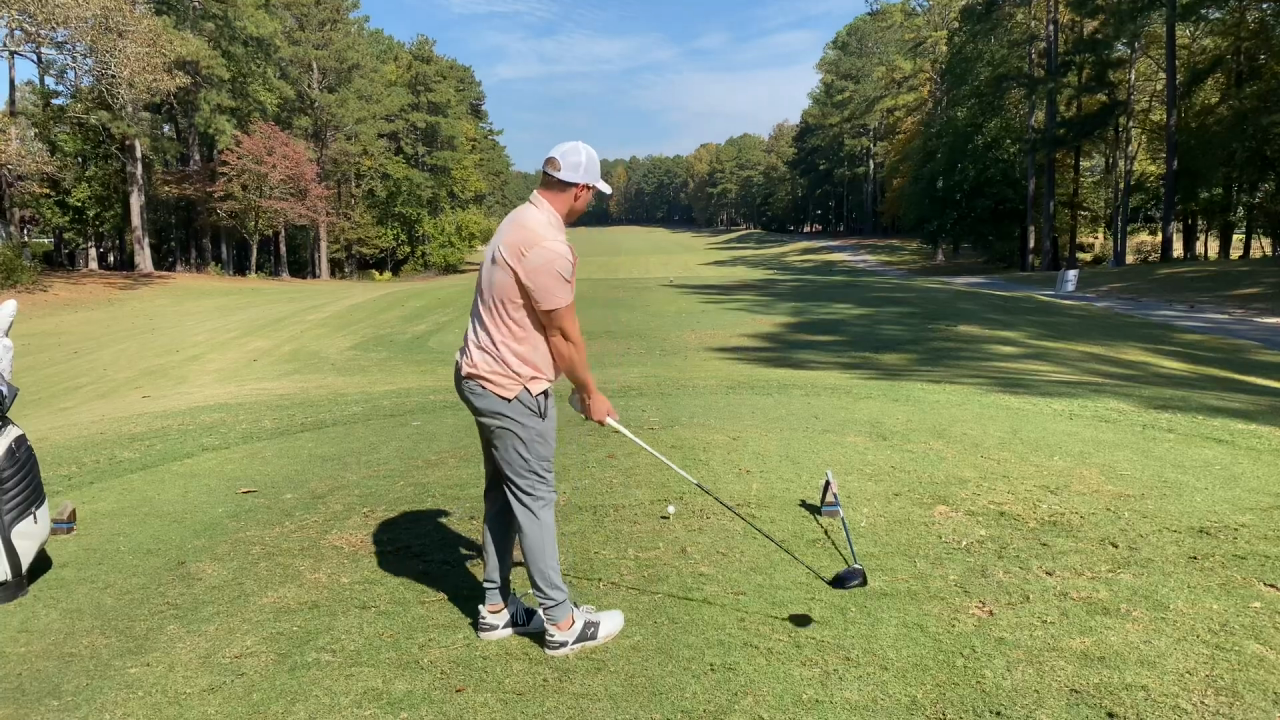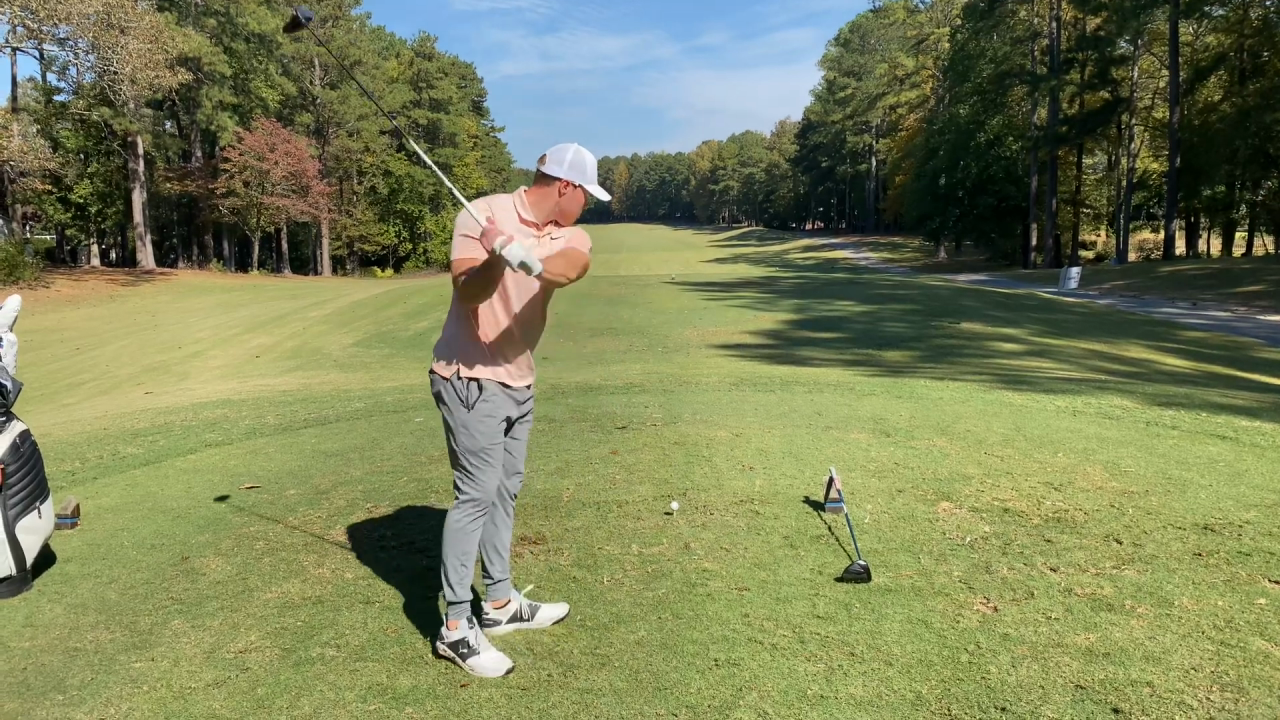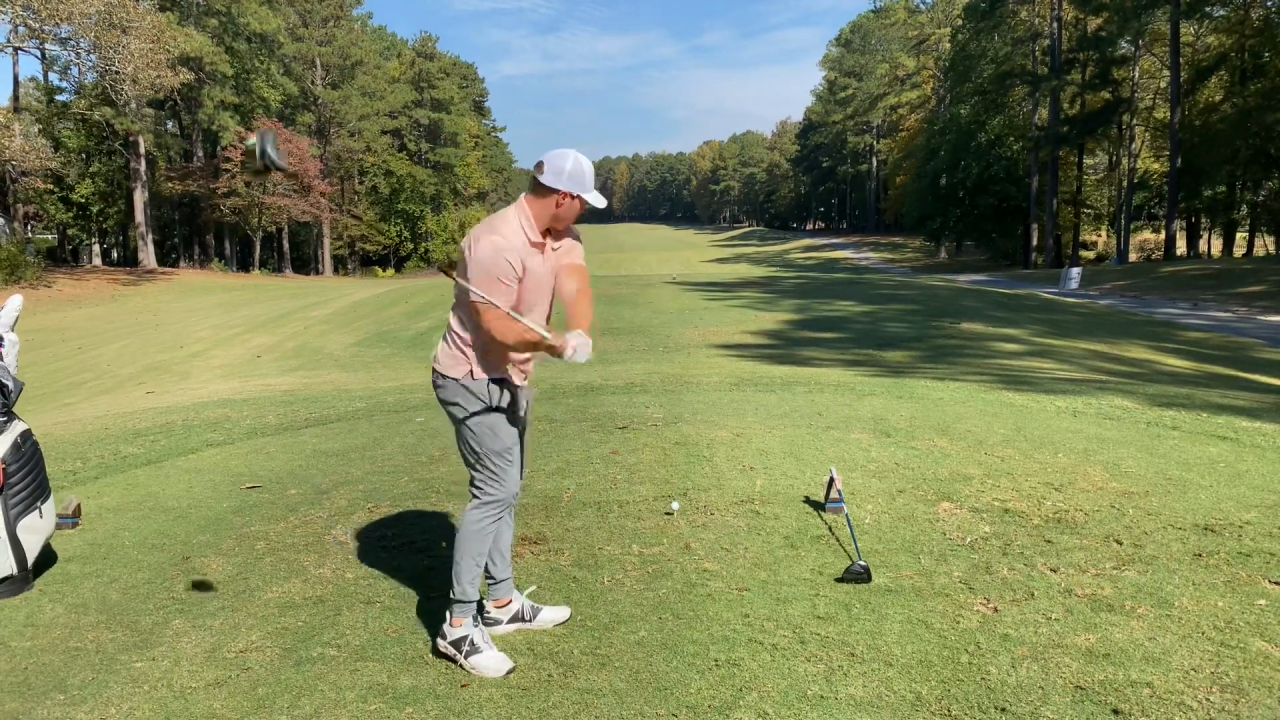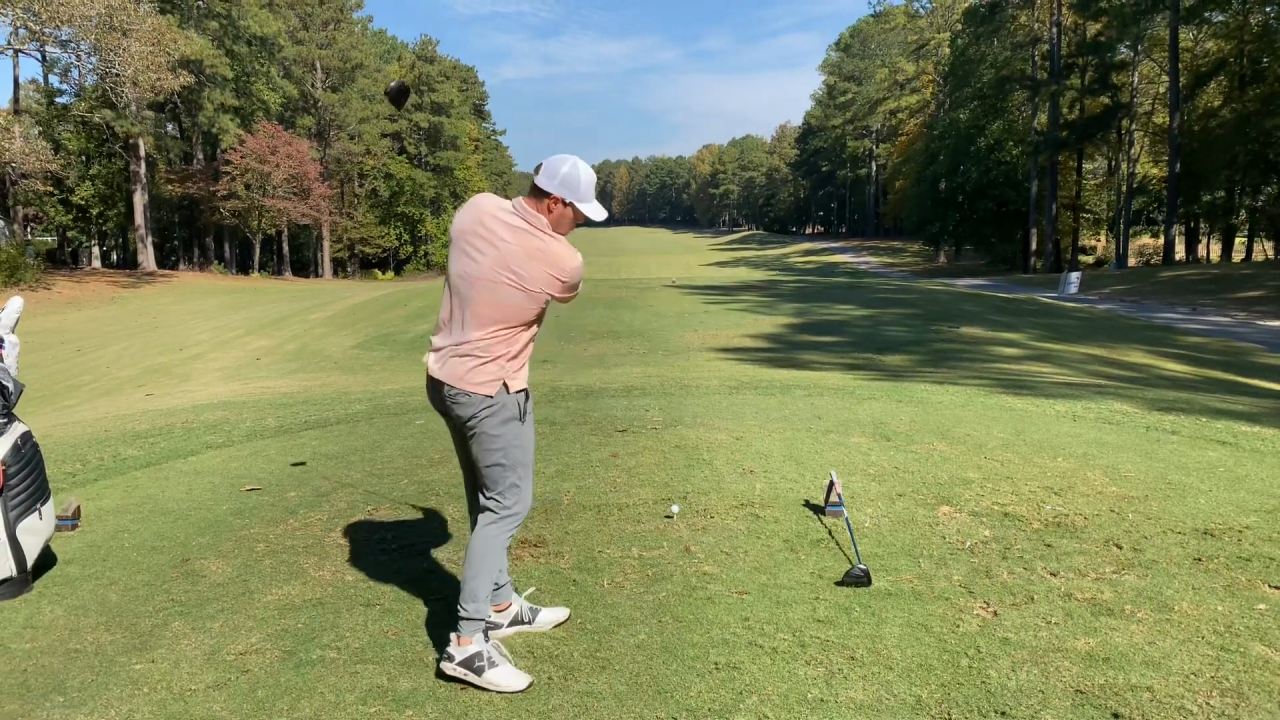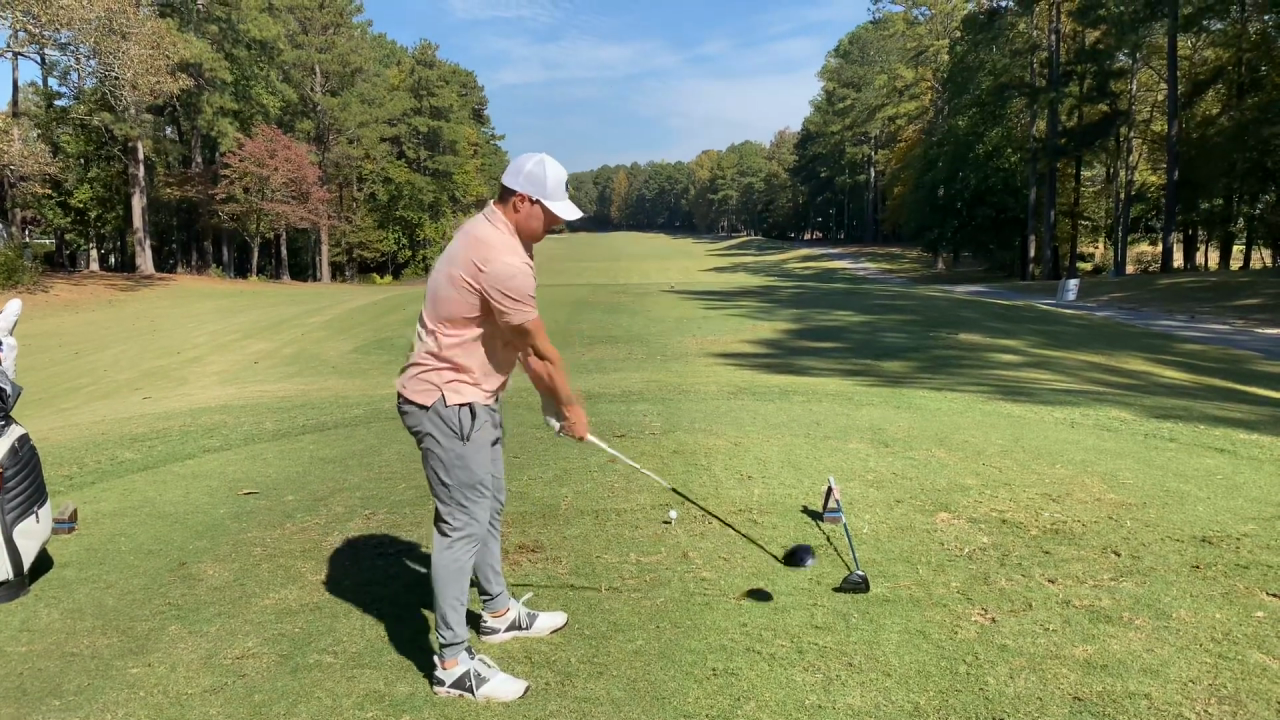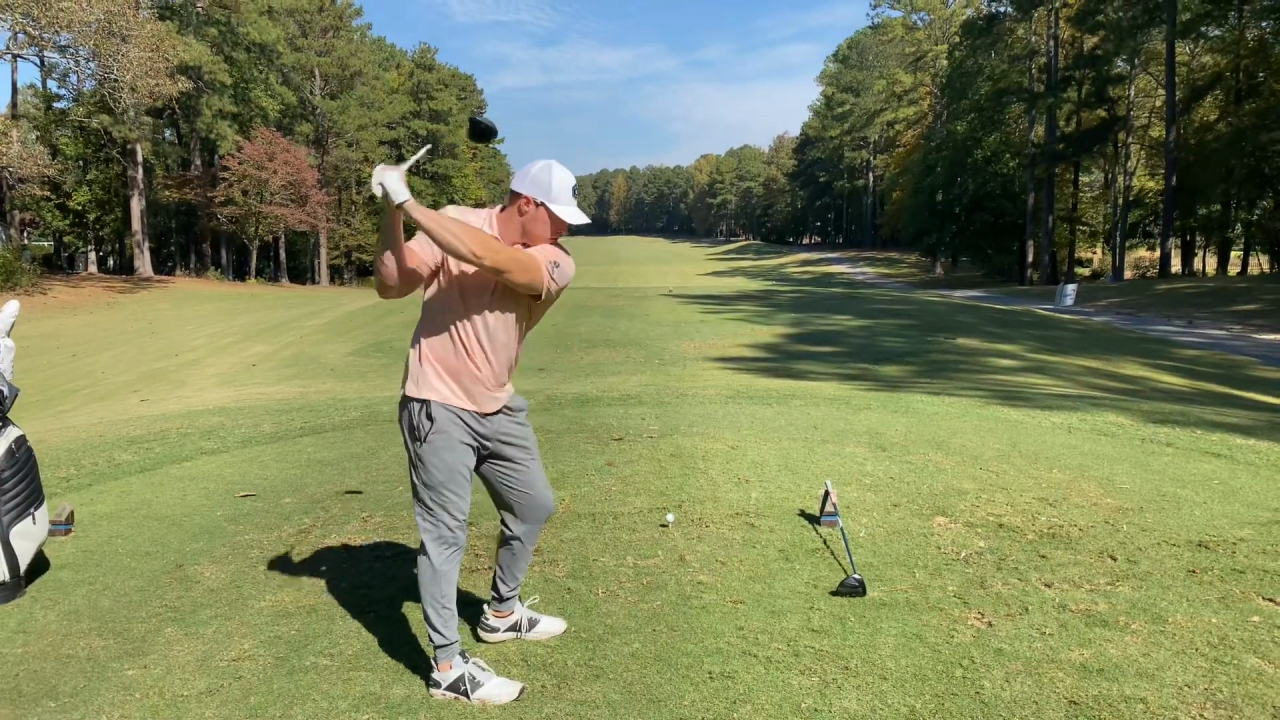
dt=0.5s
person 1, frame 1
left shoulder: (525, 221)
right shoulder: (546, 245)
right elbow: (563, 334)
left wrist: (574, 380)
right wrist: (592, 393)
left hip: (485, 375)
right hip: (511, 387)
left knee: (504, 494)
right knee: (533, 500)
left ankle: (497, 609)
right ankle: (561, 623)
person 1, frame 2
left shoulder: (572, 236)
right shoulder: (484, 215)
left elbow: (571, 268)
right elbow: (467, 289)
left wrist: (527, 260)
right wrist: (493, 254)
left hip: (518, 381)
right hip: (469, 378)
left knee: (505, 490)
right knee: (476, 493)
left ankle: (500, 602)
right ankle: (456, 626)
person 1, frame 3
left shoulder: (563, 238)
right shoulder: (494, 242)
left elbow: (576, 288)
right elbow: (494, 330)
left wrist: (579, 333)
right wrist: (552, 343)
left hip: (508, 379)
right hip: (473, 377)
left knee: (505, 489)
right knee: (495, 490)
left ankle: (502, 602)
right ankle: (460, 623)
person 1, frame 4
left shoulder: (475, 209)
right shoulder: (564, 261)
left hip: (445, 377)
right hip: (491, 392)
left knee: (489, 498)
right knee: (507, 506)
left ankle: (500, 605)
right ankle: (467, 642)
person 1, frame 5
left shoulder: (487, 231)
right shoulder: (503, 260)
left elbow: (515, 336)
right elbow: (540, 352)
left wrist: (549, 396)
right wrist: (570, 407)
left hip: (470, 396)
right hip: (447, 402)
left knee: (487, 505)
right knee: (463, 524)
left ankle: (498, 610)
right ankle: (452, 663)
person 1, frame 6
left shoulder: (556, 265)
right shoulder: (453, 221)
left elbow: (488, 256)
right elbow: (391, 285)
left wrist: (411, 206)
right wrist: (391, 214)
left hip: (499, 408)
right hip: (437, 406)
left knee: (532, 508)
right knee: (445, 531)
left ankle: (503, 611)
right ankle: (448, 666)
